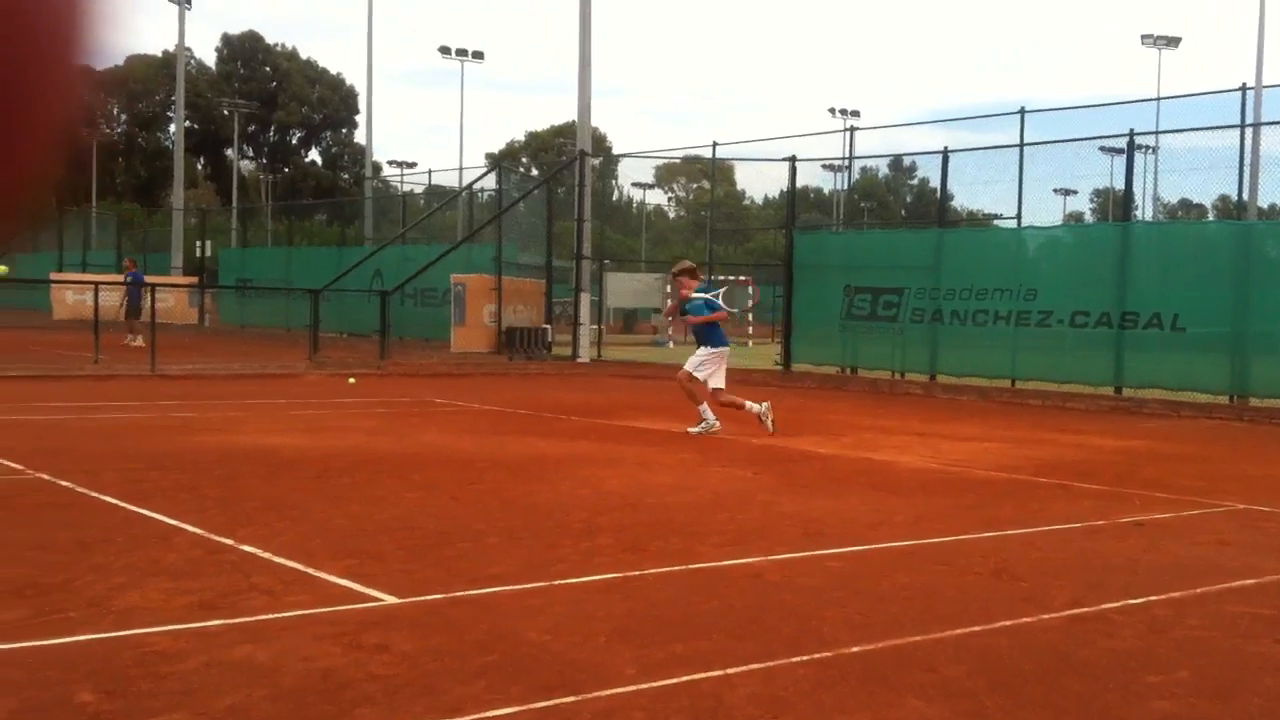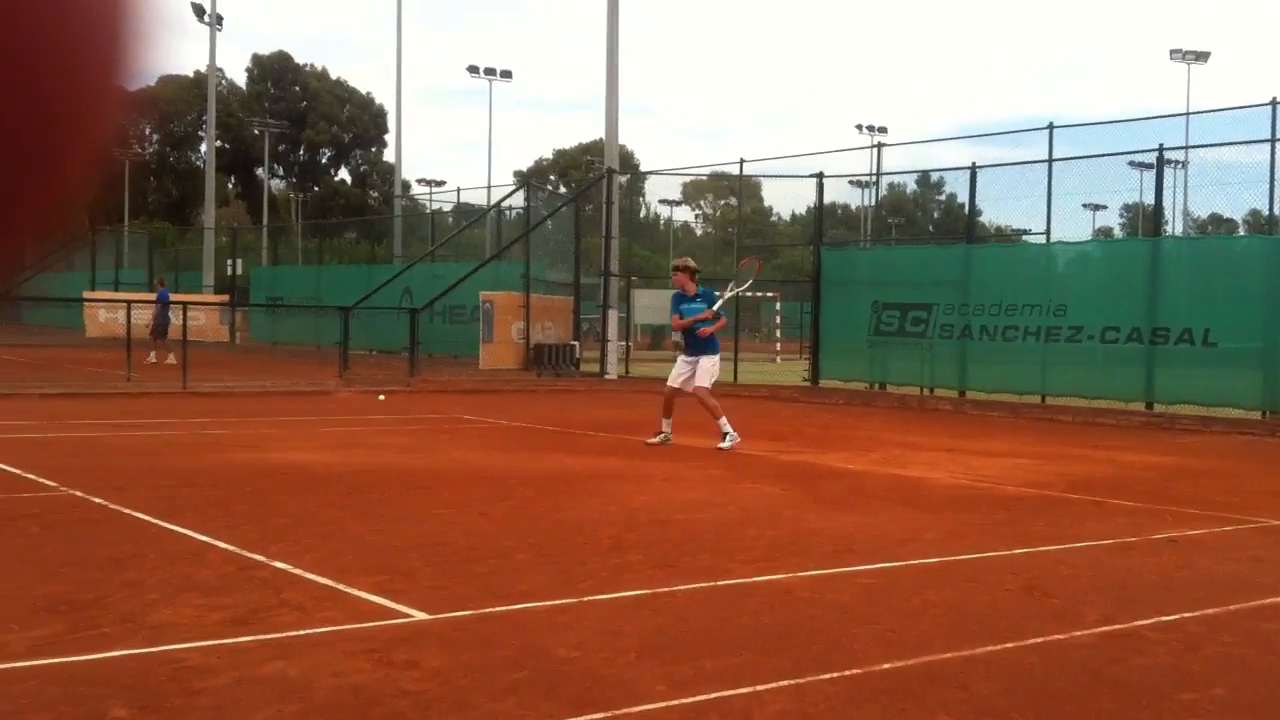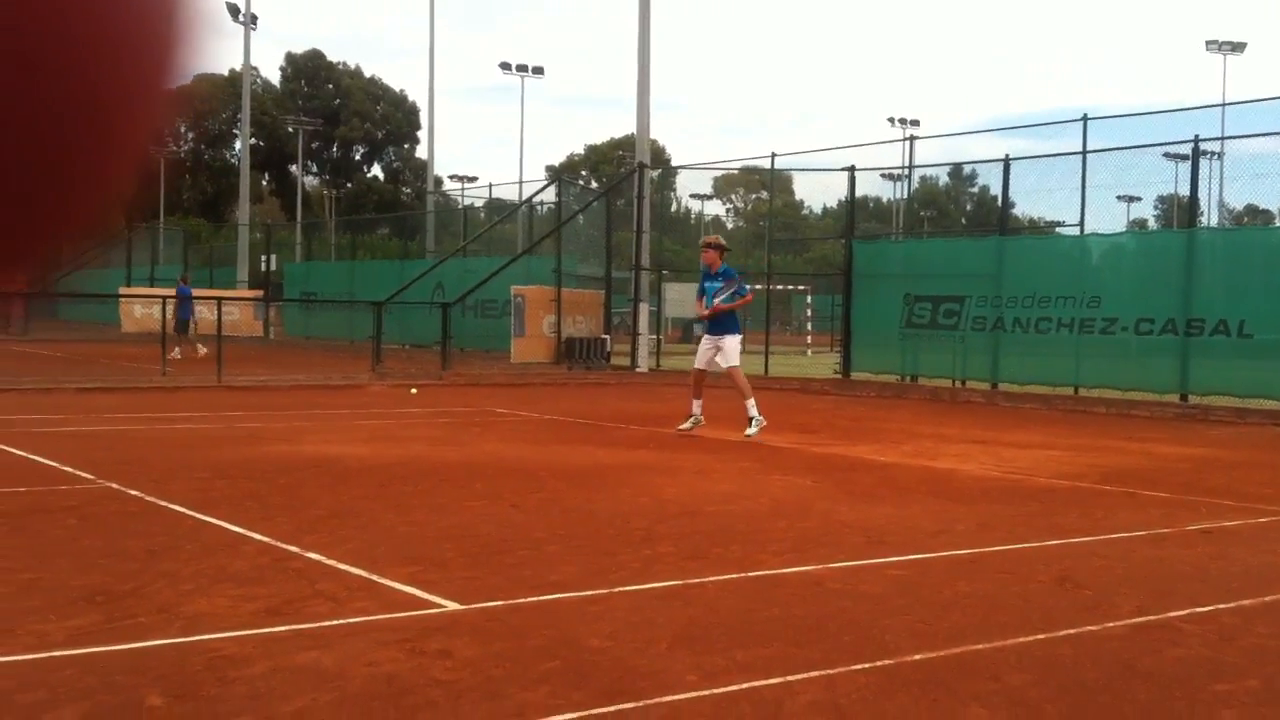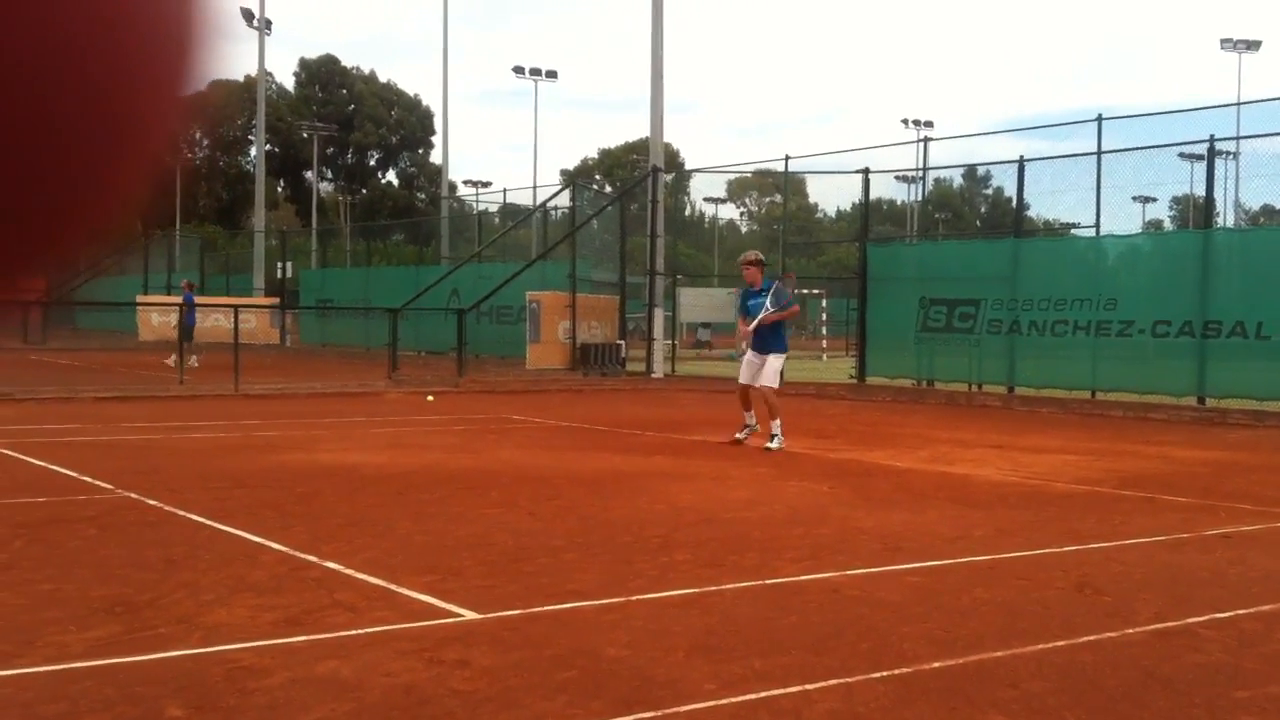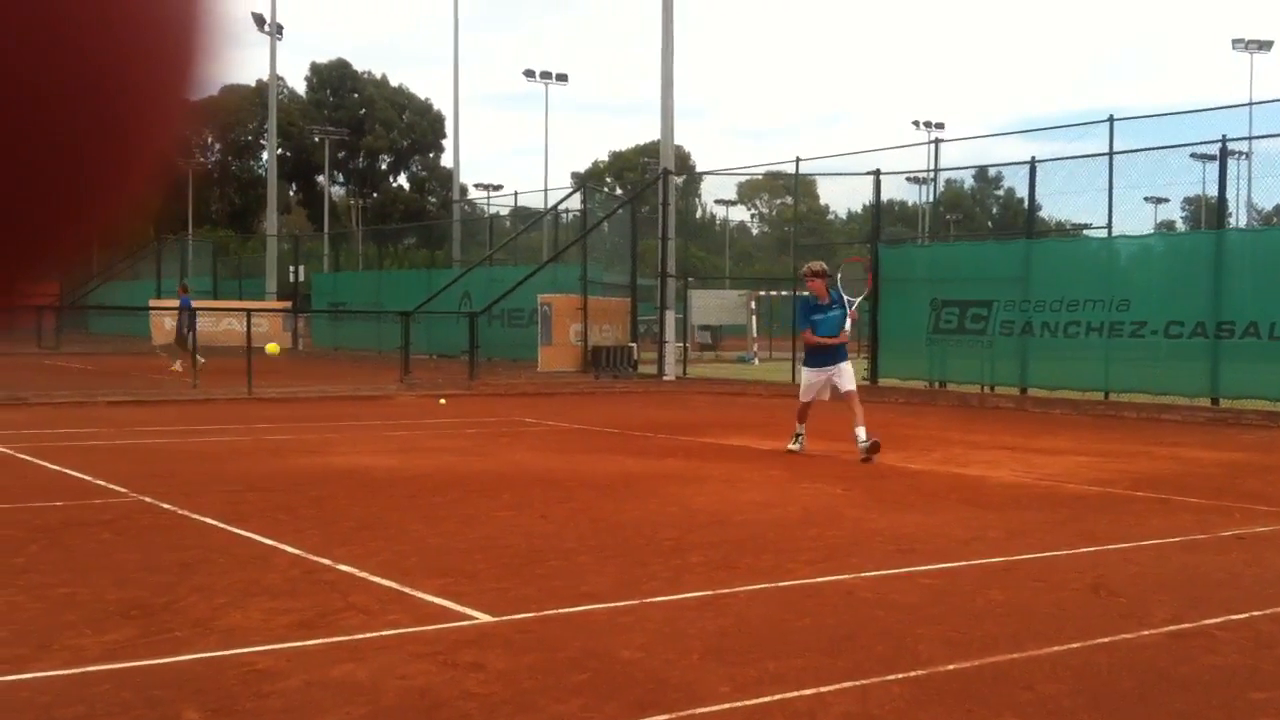
dt=0.4s
person 1, frame 1
left shoulder: (707, 291)
right shoulder: (686, 299)
left elbow: (723, 315)
right elbow: (668, 315)
left wrist: (698, 320)
right wrist: (679, 298)
left hip: (714, 346)
right hip: (707, 348)
left knee: (683, 377)
right knee: (719, 399)
left ankle: (709, 420)
right ankle: (760, 409)
person 1, frame 2
left shoulder: (708, 295)
right shoulder: (677, 297)
left elbow: (723, 320)
right elbow: (675, 325)
left wrist: (711, 328)
right wrist: (695, 318)
left hip: (708, 353)
right hip: (687, 354)
left knee: (701, 392)
right knee: (669, 392)
left ankle: (729, 433)
right ankle: (665, 432)
person 1, frame 3
left shoulder: (731, 274)
right shoulder: (705, 275)
left elbow: (748, 298)
right elbow: (699, 296)
left wrist: (724, 307)
right wrist: (700, 310)
left hip: (729, 332)
right hip: (710, 333)
left knee: (733, 371)
right knee: (697, 372)
left ankle: (755, 418)
right ankle: (696, 415)
person 1, frame 4
left shoulder: (774, 288)
right shoulder: (746, 293)
left elbow: (796, 308)
right elbow: (743, 318)
left wrist: (775, 317)
right wrist: (742, 328)
left hip: (776, 349)
right hip: (755, 349)
left knee: (766, 391)
right knee: (743, 388)
left ankle: (777, 434)
right ankle: (750, 424)
person 1, frame 5
left shoulder: (840, 298)
right shoulder: (805, 305)
left elbow: (849, 316)
right elbow: (807, 338)
left wrist: (850, 319)
right wrist: (833, 339)
left hip: (839, 360)
right hip: (815, 363)
left knee: (851, 396)
right knee: (805, 404)
left ankle: (863, 441)
right ankle: (799, 435)
